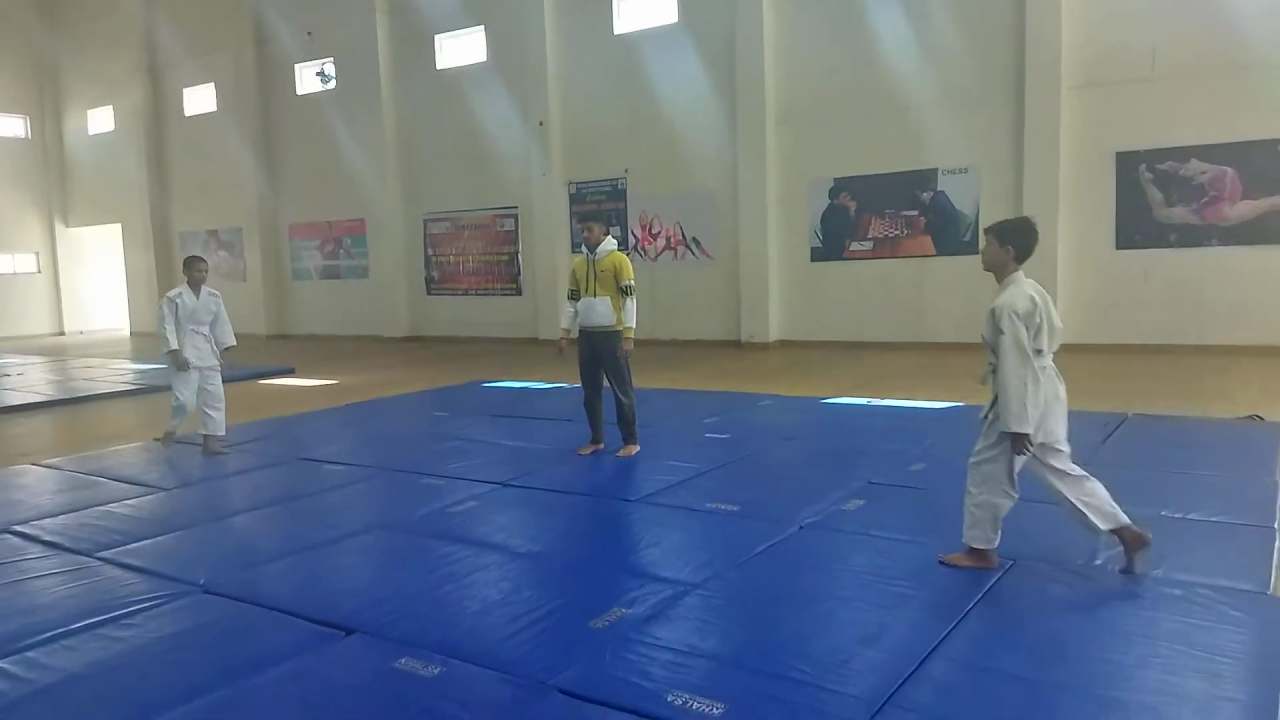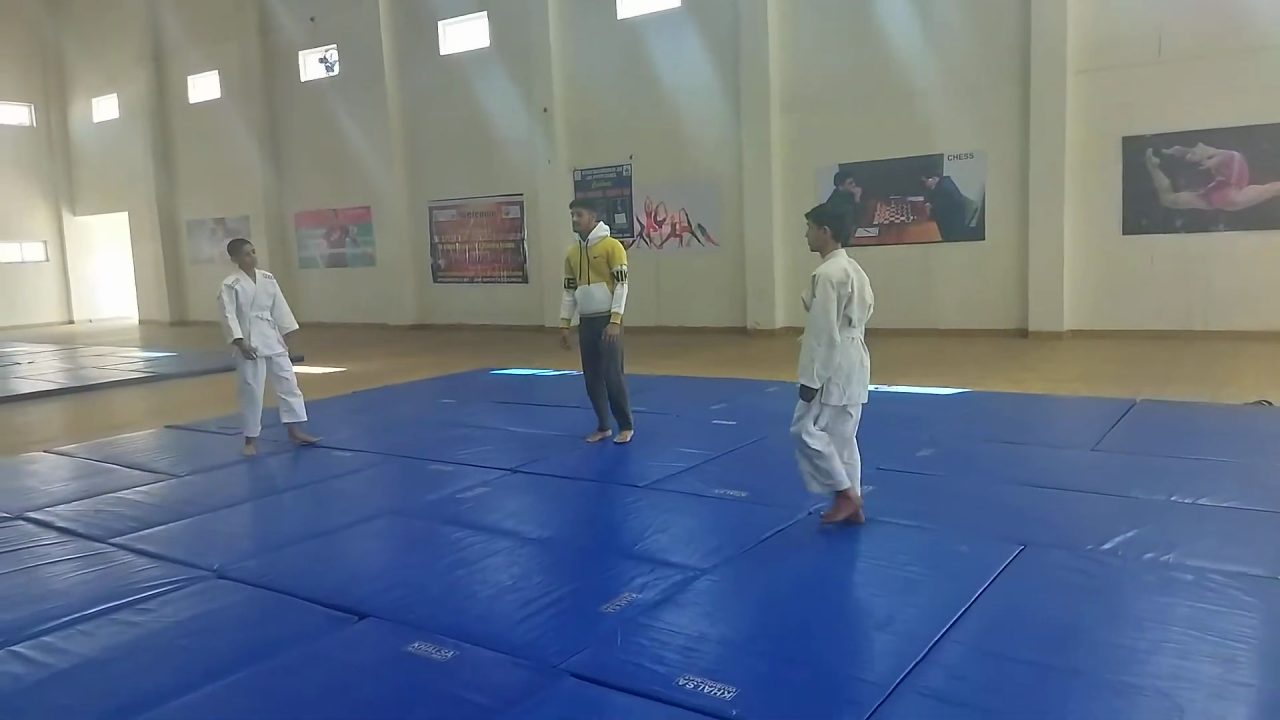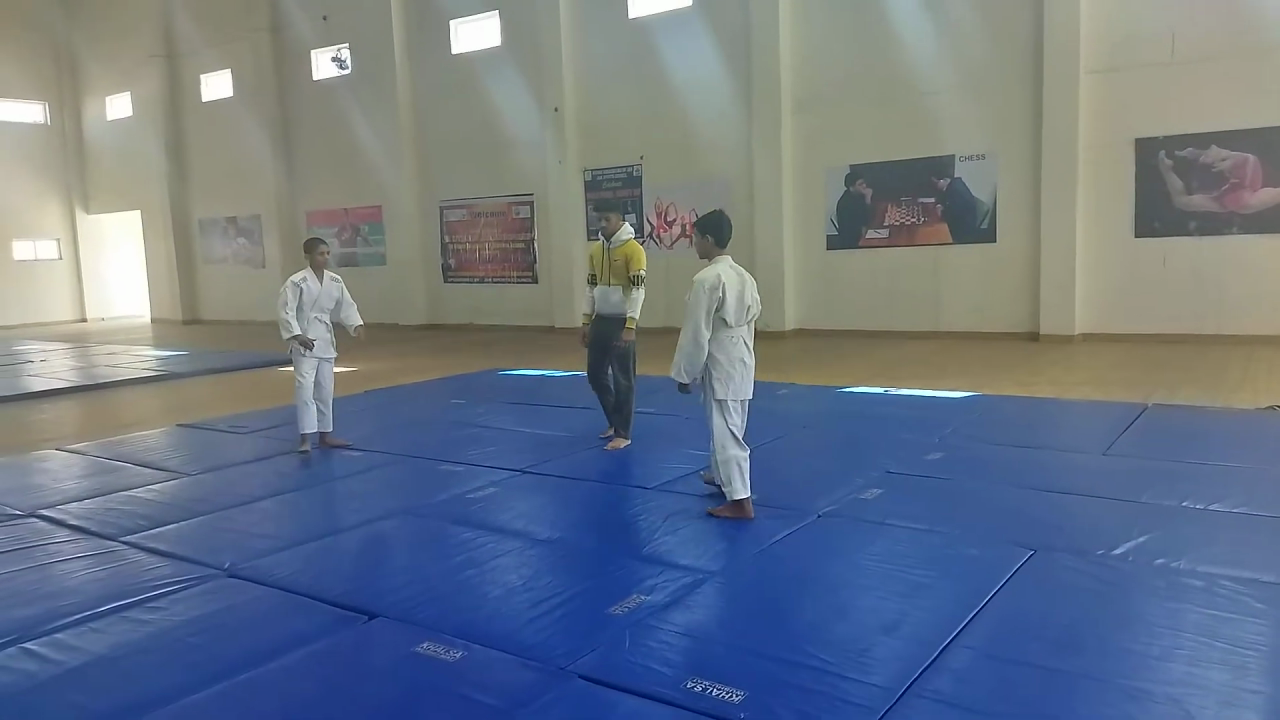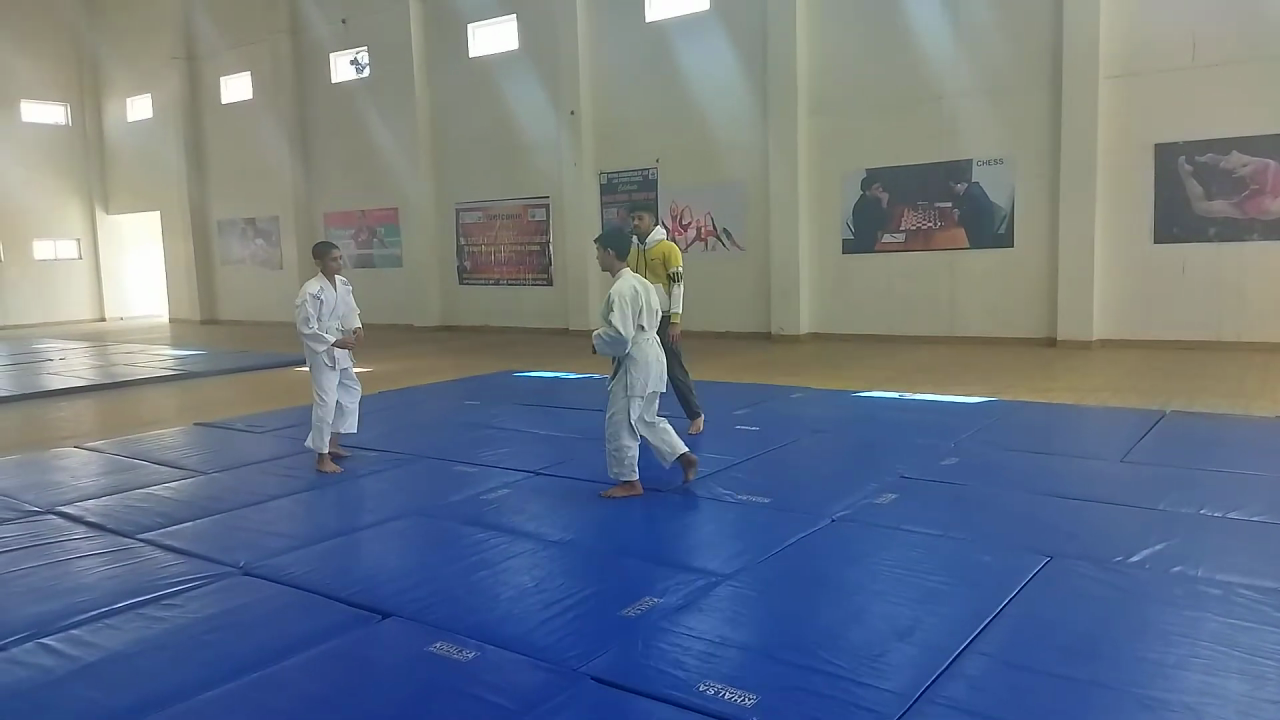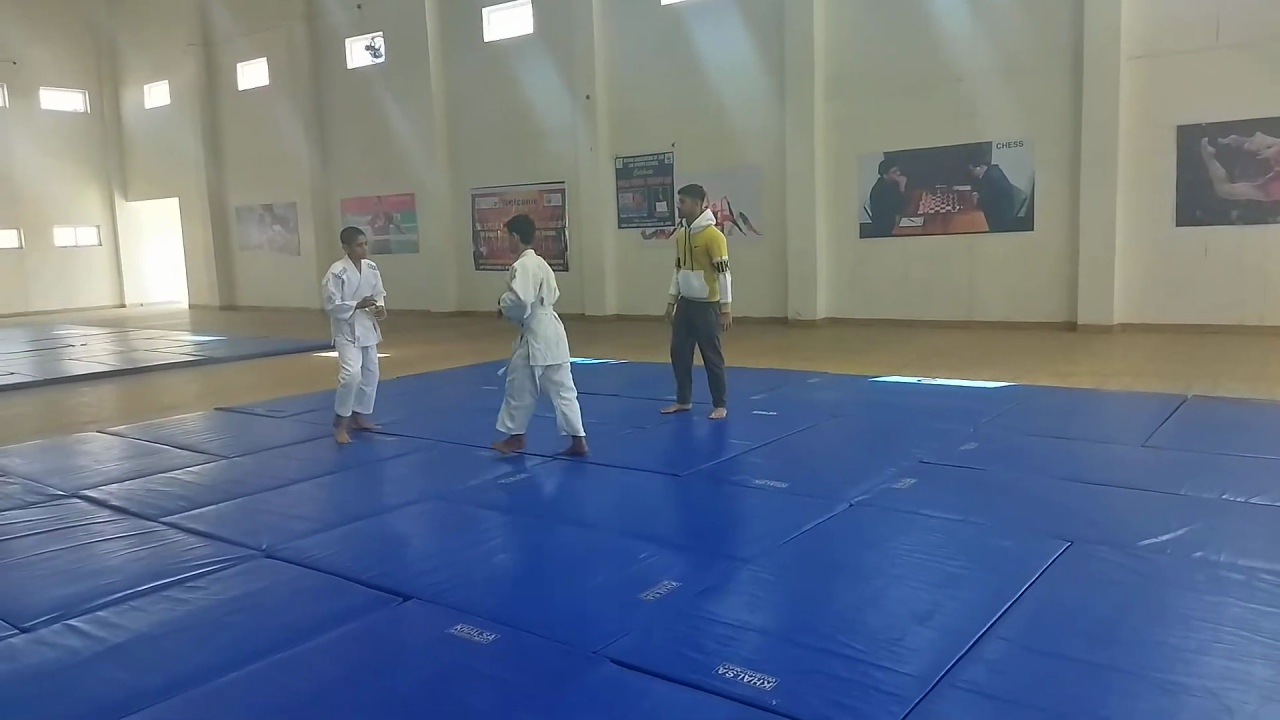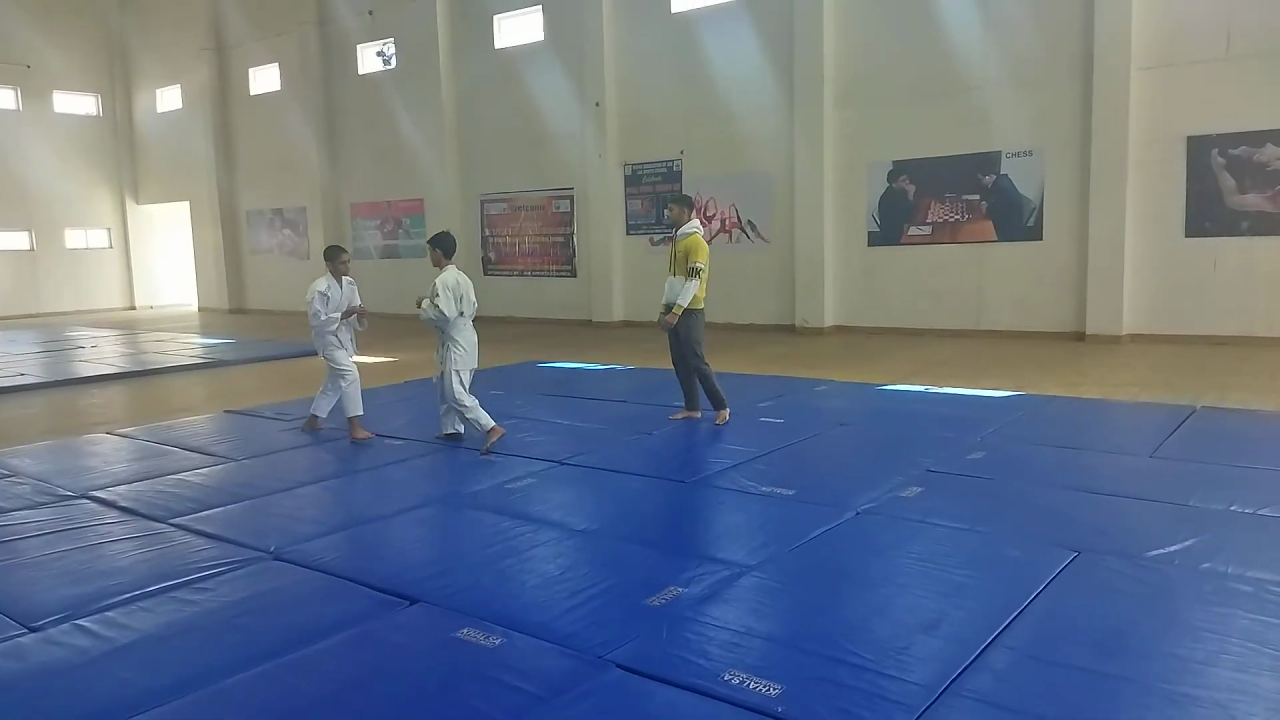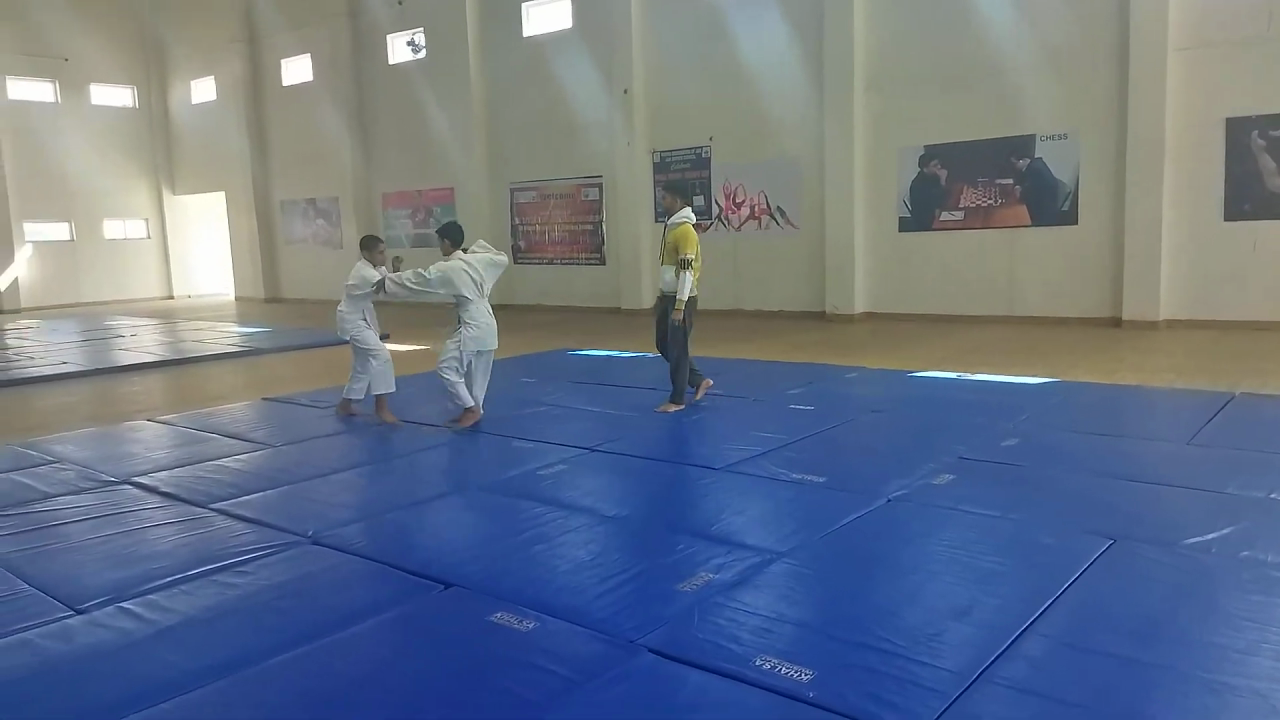
dt=0.7s
person 1, frame 1
left shoulder: (1009, 303)
right shoulder: (1030, 291)
left elbow: (1015, 367)
left wrist: (1016, 425)
left hip: (1024, 401)
right hip: (1043, 393)
left knee: (988, 469)
right knee: (1061, 471)
left ankle: (980, 550)
right ankle: (1126, 532)
person 1, frame 2
left shoulder: (827, 274)
right shoulder: (853, 270)
left elbow: (821, 334)
left wrist: (810, 379)
left hip: (832, 366)
right hip: (853, 359)
left knee: (805, 431)
right knee: (840, 437)
left ankle: (844, 493)
right ankle: (850, 505)
person 1, frame 3
left shoulder: (706, 279)
right shoulder: (743, 275)
left elbow: (695, 332)
left wrist: (683, 373)
left hip: (719, 361)
right hip: (742, 357)
left knee: (725, 431)
right knee: (729, 426)
left ankle: (740, 500)
right ankle: (723, 477)
person 1, frame 4
left shoulder: (620, 289)
right shoulder: (642, 282)
left elbow: (620, 336)
left wrist: (598, 340)
left hip: (635, 363)
right hip: (651, 357)
left knee: (619, 421)
right knee: (646, 419)
left ankle: (629, 480)
right ankle: (683, 457)
person 1, frame 5
left shoulder: (521, 266)
right shoulder: (541, 263)
left elbow: (520, 302)
left wrist: (503, 305)
right wrist: (509, 305)
left hip: (536, 335)
right hip: (551, 329)
left knee: (518, 386)
right knee: (562, 388)
left ankle: (515, 436)
right ankle: (578, 439)
person 1, frame 6
left shoulder: (443, 281)
right shoulder: (462, 277)
left elbow: (442, 315)
right elbow: (471, 309)
left wrist: (425, 305)
left hip: (455, 343)
right hip: (463, 338)
left knee: (456, 394)
right knee: (445, 388)
left ankle: (492, 428)
right ankle: (453, 429)
person 1, frame 7
left shoulder: (445, 269)
right shoulder: (478, 259)
left elbow: (415, 279)
right elbow: (503, 259)
left wrist: (386, 282)
right wrist: (480, 248)
left hip: (472, 325)
right hip: (487, 322)
left knee: (447, 367)
right knee: (478, 373)
left ankle: (469, 408)
right ankle: (472, 409)
person 2, frame 1
left shoulder: (618, 260)
right shoulder: (578, 264)
left elbow: (629, 299)
right elbow: (572, 301)
left wrist: (628, 335)
right wrist: (565, 334)
left hip: (611, 334)
right hip: (586, 335)
left knee: (621, 389)
right knee: (590, 390)
left ankle: (631, 441)
right ankle: (596, 439)
person 2, frame 2
left shoulder: (611, 246)
right shoulder: (572, 252)
left elbow: (621, 285)
right elbow: (569, 291)
left wrist: (615, 321)
right wrist: (565, 325)
left hip: (607, 320)
right hip: (586, 322)
left knee: (611, 374)
right knee: (592, 378)
left ankle: (626, 426)
right ankle: (603, 426)
person 2, frame 3
left shoulder: (633, 249)
right shoulder: (595, 250)
left elbow: (638, 290)
right elbow: (591, 287)
left wrist: (630, 327)
right wrist: (586, 321)
left hip: (622, 322)
right hip: (600, 320)
left knee: (622, 379)
right knee: (595, 373)
left ankle: (623, 434)
right ankle: (615, 420)
person 2, frame 4
left shoulder: (668, 248)
right shoulder: (630, 253)
left elbow: (678, 285)
left wrist: (675, 321)
left hip: (665, 319)
left knee: (675, 370)
left ankle: (695, 415)
person 2, frame 5
left shoulder: (713, 235)
right shoulder: (681, 233)
left elbow: (724, 274)
left wrist: (725, 309)
right wrist: (672, 300)
left hip: (706, 305)
right hip: (685, 304)
left knee: (712, 357)
right knee: (679, 353)
left ankle: (720, 405)
right ankle: (683, 400)
person 2, frame 6
left shoulder: (696, 242)
right shoulder: (676, 241)
left elbow: (693, 281)
left wrist: (676, 311)
right wrist: (665, 309)
left hip: (690, 312)
right hip: (675, 311)
left knee: (696, 361)
right knee: (680, 363)
left ankle: (721, 407)
right ankle: (691, 407)
person 2, frame 7
left shoulder: (685, 231)
right shoulder: (670, 227)
left elbow: (687, 271)
left wrist: (679, 306)
right wrist: (661, 297)
left hip: (682, 299)
right hip: (669, 298)
left knee: (676, 350)
right knee: (664, 346)
left ankle: (677, 399)
right ankle: (699, 380)
person 3, frame 1
left shoulder: (213, 296)
right shoulder: (174, 298)
left elbow: (221, 325)
right elbow: (168, 327)
left wrist: (226, 348)
right wrist: (175, 353)
left hip: (208, 353)
right hip: (185, 354)
left knee: (215, 398)
right knee: (184, 400)
left ankle: (211, 440)
right ankle: (172, 429)
person 3, frame 2
left shoulder: (268, 279)
right shoulder: (230, 285)
left elbow: (279, 308)
right elbow: (229, 316)
left wrist: (288, 333)
right wrist: (240, 343)
left hip: (273, 339)
right hip: (251, 342)
left knee: (288, 383)
right knee: (251, 392)
left ankle: (294, 431)
right ankle: (250, 439)
person 3, frame 3
left shoulder: (335, 281)
right shoulder: (296, 282)
left elbow: (347, 307)
right elbow: (286, 312)
left wrist: (357, 325)
right wrist: (297, 336)
left hip: (325, 340)
right hip: (304, 341)
left knee: (325, 390)
right knee: (305, 387)
left ankle: (324, 435)
right ankle: (306, 437)
person 3, frame 4
left shoulder: (343, 284)
right shoulder: (311, 292)
left elbow: (350, 312)
right elbow: (305, 328)
left wrist: (356, 329)
right wrist: (334, 343)
left hip: (339, 349)
right hip: (321, 352)
left knee: (351, 392)
right knee: (325, 401)
left ankle: (332, 443)
right ankle: (322, 457)
person 3, frame 5
left shoulder: (371, 268)
right shoulder: (336, 273)
left elbow: (380, 293)
right elbow: (330, 305)
left wrist: (379, 307)
right wrist: (357, 305)
left hip: (368, 328)
right hip: (346, 330)
left knee: (370, 374)
right knee: (351, 374)
left ankle: (359, 417)
right ankle: (340, 424)
person 3, frame 6
left shoulder: (349, 283)
right shoulder: (319, 289)
left elbow: (354, 310)
right elbow: (316, 321)
left wrist: (360, 316)
right wrist: (343, 315)
left hip: (343, 337)
right hip: (327, 338)
left knee: (335, 382)
right knee: (349, 375)
left ankle: (313, 421)
right ankle: (355, 426)
person 3, frame 7
left shoulder: (373, 268)
right shoulder: (364, 273)
left hip: (360, 320)
right hip: (352, 323)
left knee: (362, 364)
right knee: (381, 355)
left ankle: (346, 404)
right ankle: (382, 407)
